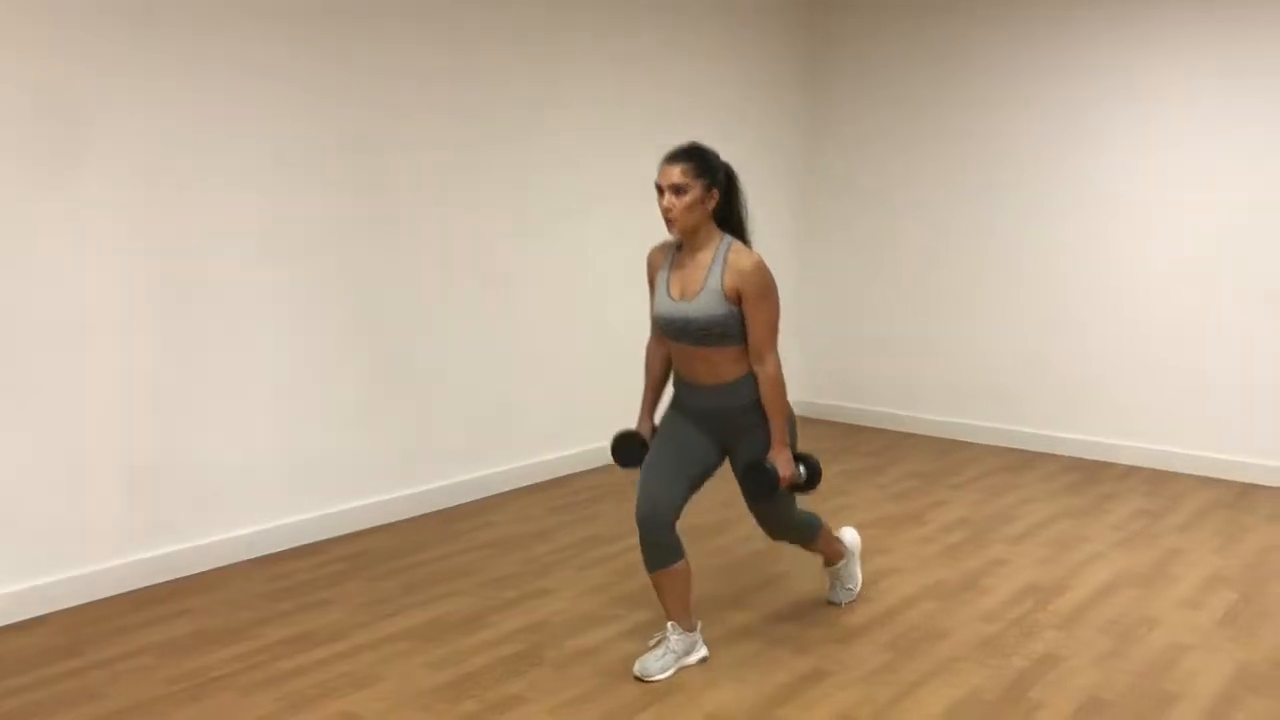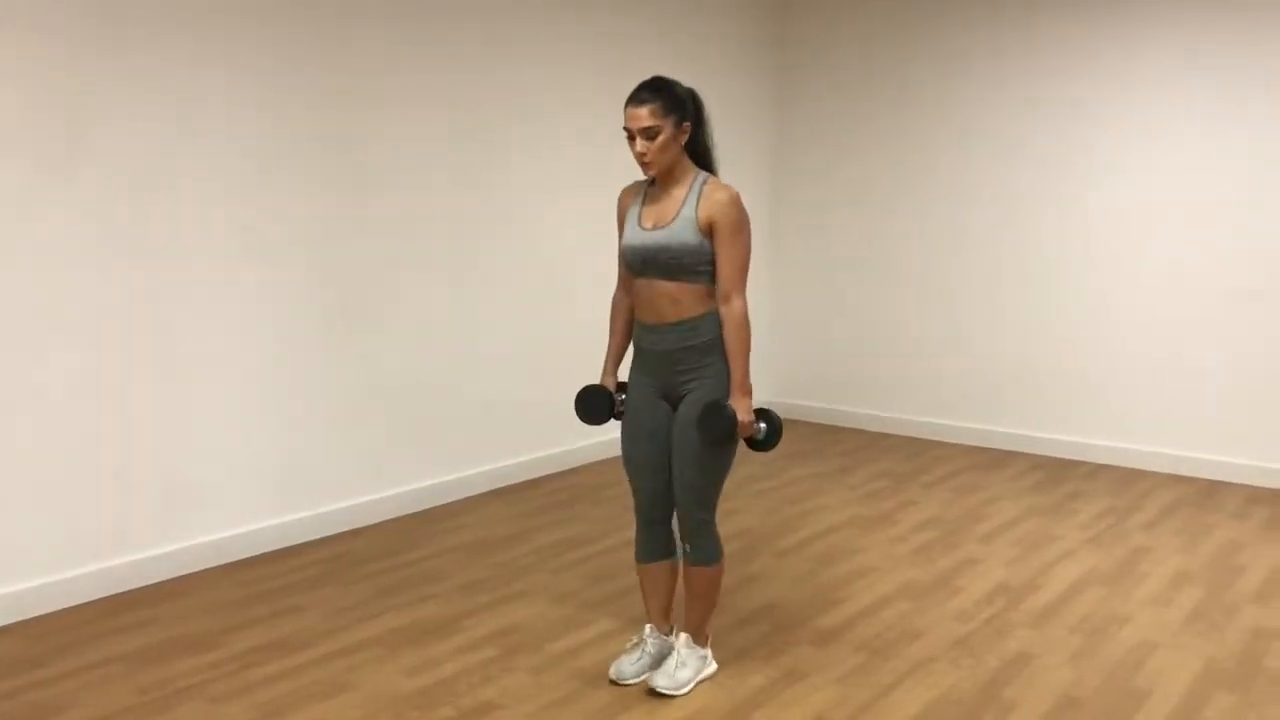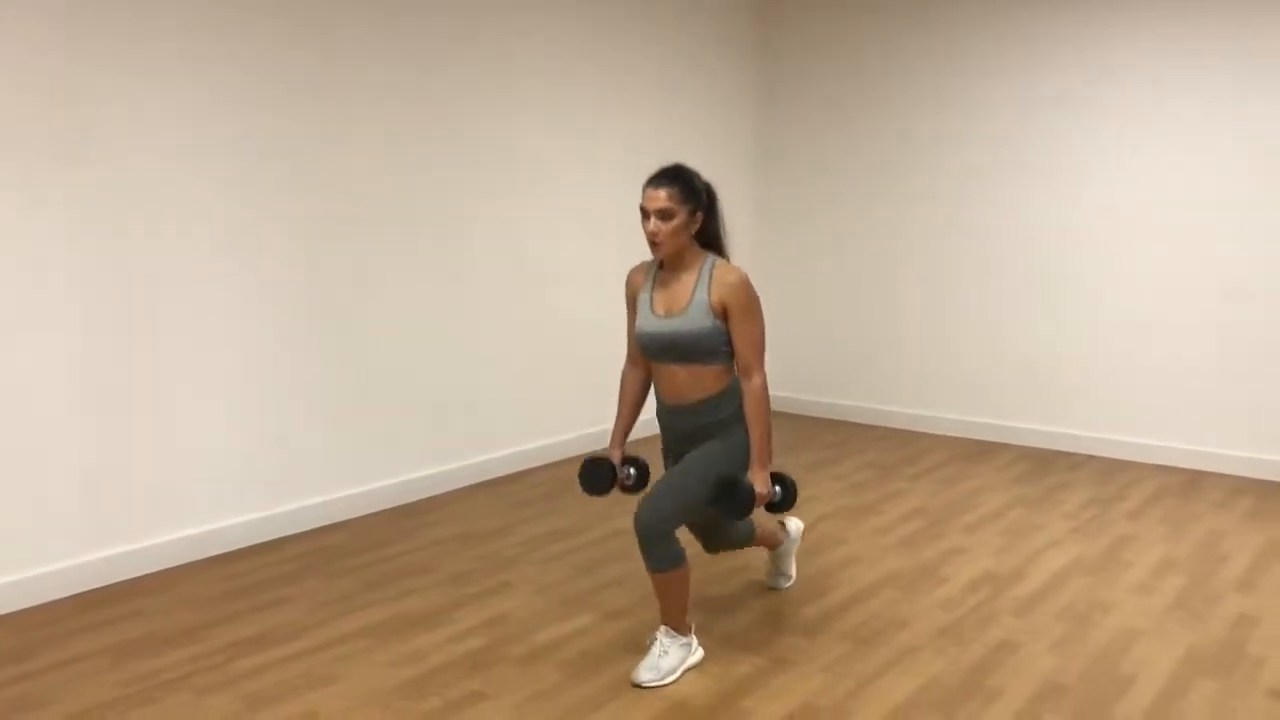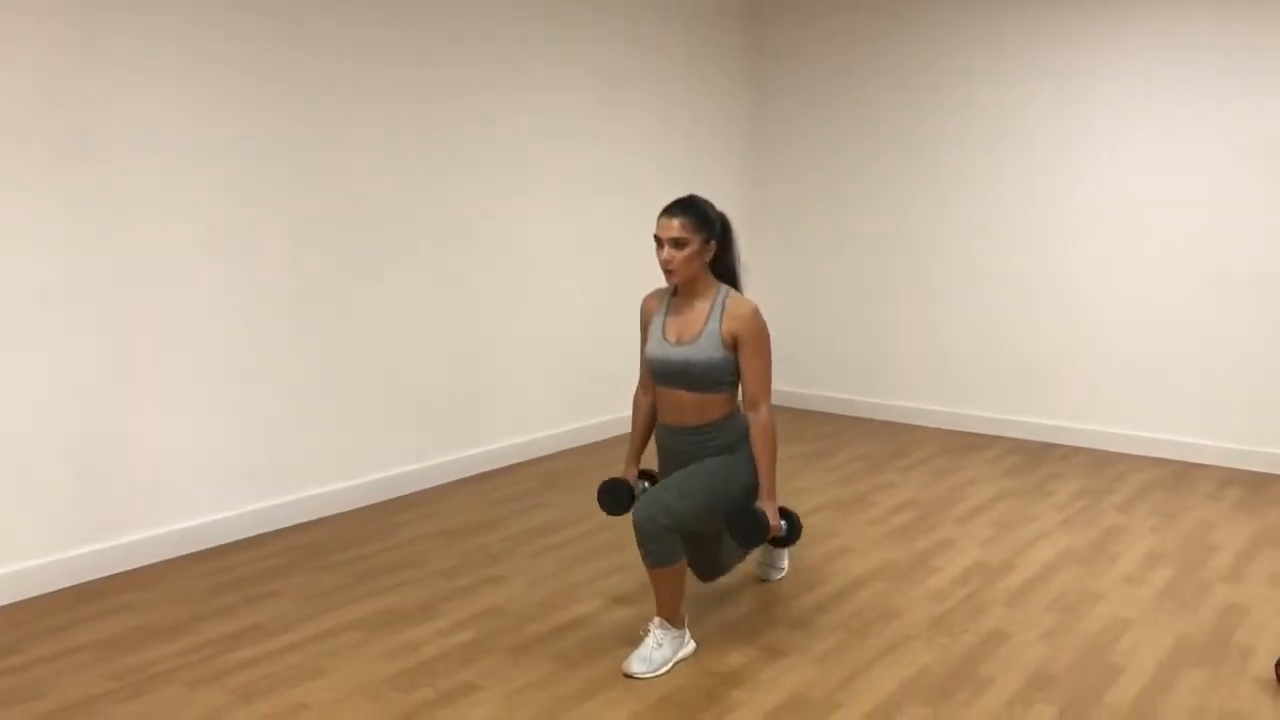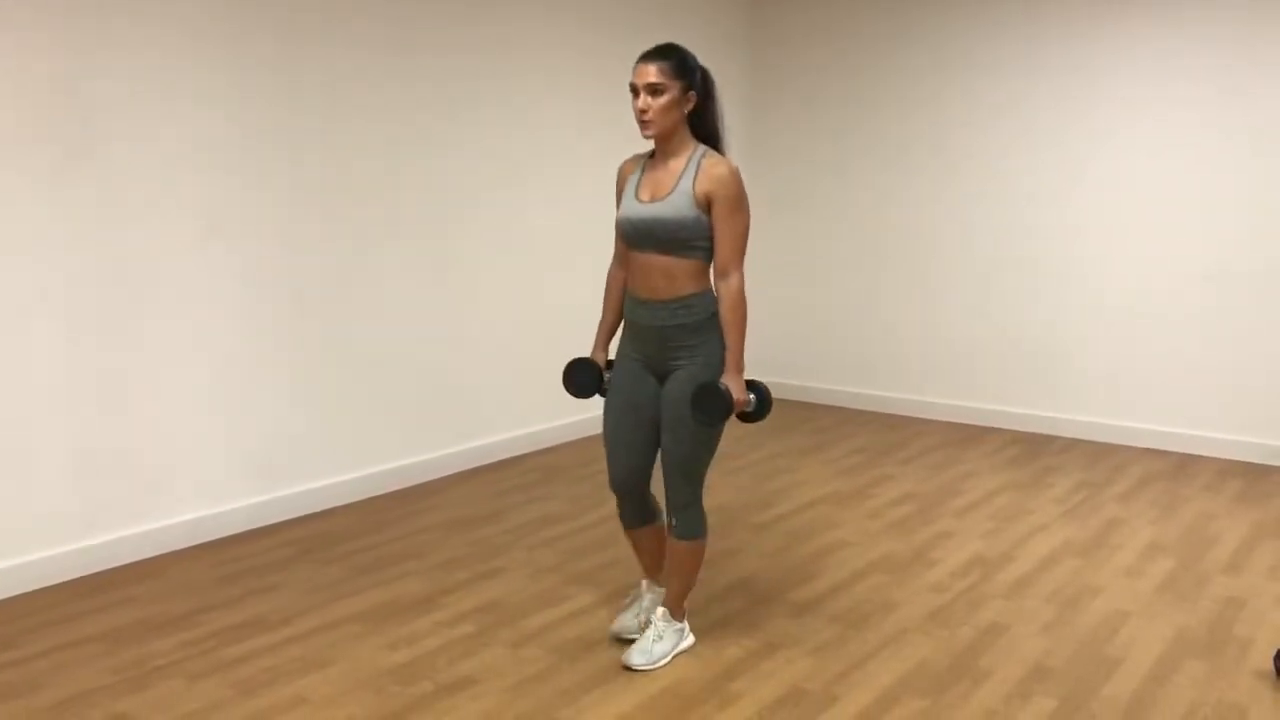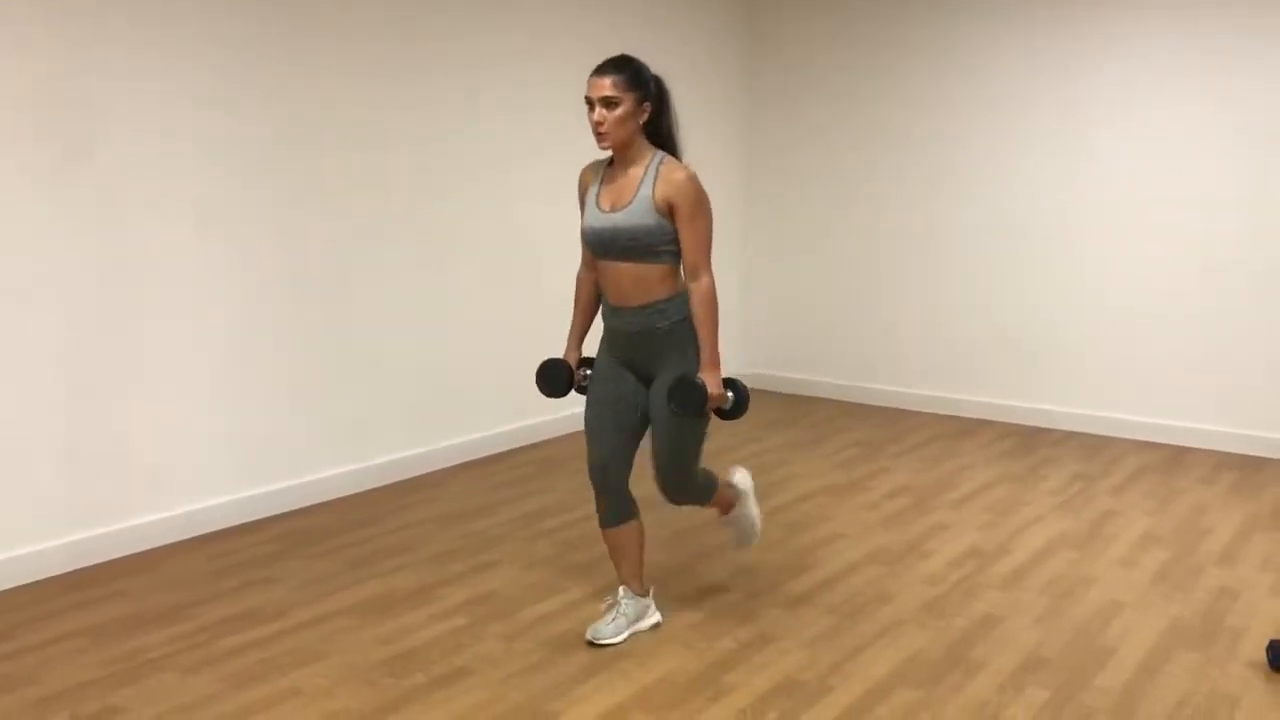
dt=0.7s
person 1, frame 1
left shoulder: (744, 267)
right shoulder: (658, 259)
left elbow: (765, 360)
left wrist: (780, 444)
right wrist: (646, 414)
left hip: (747, 412)
right hip: (690, 411)
left knee: (778, 520)
right knee: (651, 511)
left ankle: (841, 548)
right ankle: (683, 635)
person 1, frame 2
left shoulder: (719, 201)
right shoulder: (630, 200)
left elbow: (733, 302)
left wrist: (741, 392)
right wrist: (610, 368)
left hip: (704, 366)
right hip: (649, 369)
left knee: (694, 515)
right knee: (649, 512)
left ankle: (696, 648)
right ankle: (656, 636)
person 1, frame 3
left shoulder: (729, 283)
right shoulder: (638, 280)
left elbow: (753, 378)
right elbow: (636, 367)
left wrist: (759, 464)
right wrist: (618, 441)
left hip: (726, 431)
right hip: (676, 433)
left knee: (652, 520)
right knee: (713, 533)
left ankle: (678, 638)
right ankle: (781, 536)
person 1, frame 4
left shoulder: (740, 314)
right shoulder: (652, 306)
left elbow: (758, 409)
right elbow: (646, 390)
left wrist: (767, 498)
right wrist: (630, 463)
left hip: (728, 455)
right hip: (674, 453)
left knee: (653, 516)
right knee: (706, 563)
left ankle: (670, 631)
right ankle: (771, 539)
person 1, frame 5
left shoulder: (717, 174)
right shoulder: (629, 172)
left elbow: (729, 279)
left wrist: (733, 369)
right wrist: (601, 343)
left hip: (695, 343)
right hip: (638, 344)
left knee: (681, 490)
right knee: (624, 481)
left ankle: (674, 621)
right ankle: (653, 586)
person 1, frame 6
left shoulder: (676, 181)
right shoulder: (590, 179)
left elbow: (700, 278)
left wrist: (709, 367)
right wrist: (573, 344)
left hip: (674, 340)
right hip: (618, 346)
left knee: (676, 481)
right knee: (605, 476)
left ankle: (733, 494)
right ankle: (635, 601)
